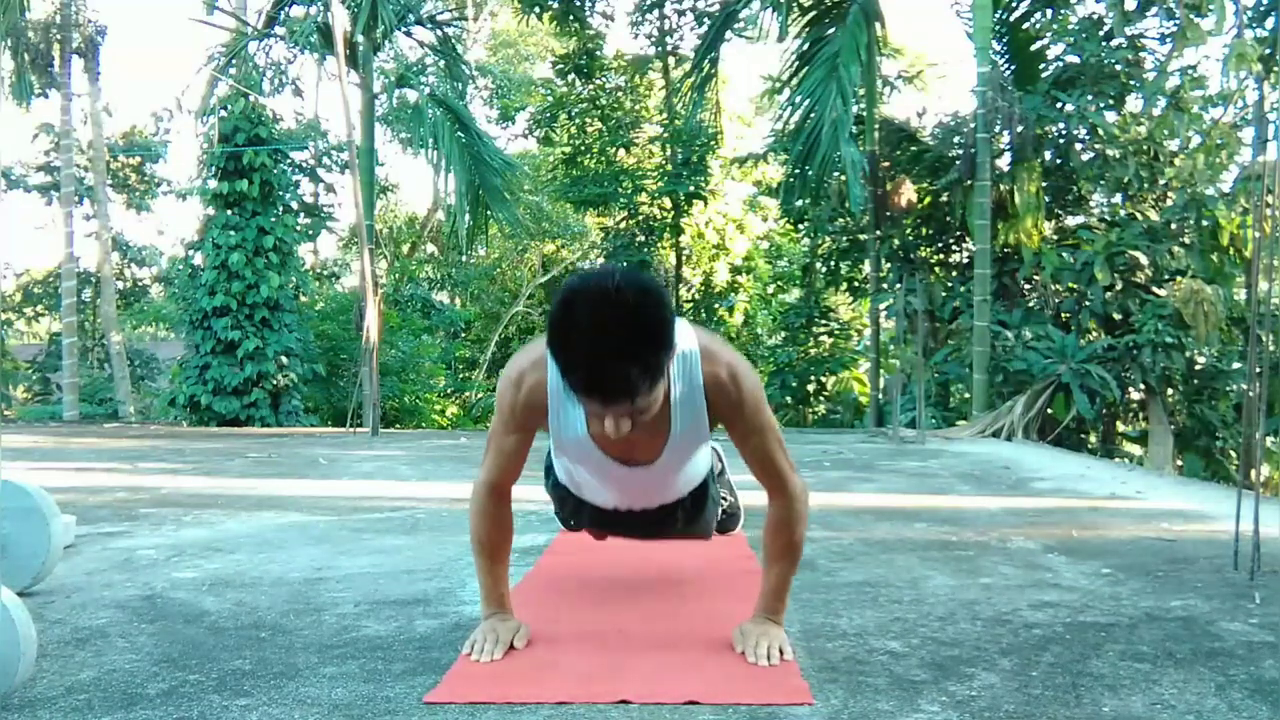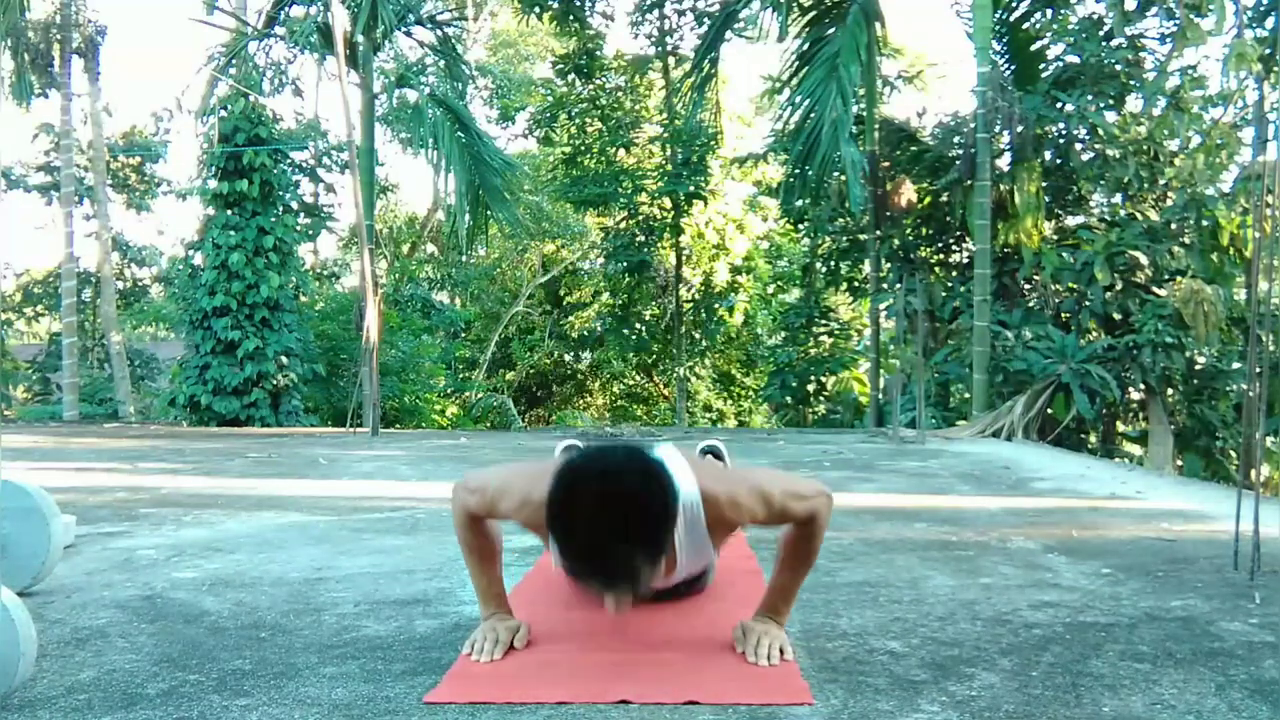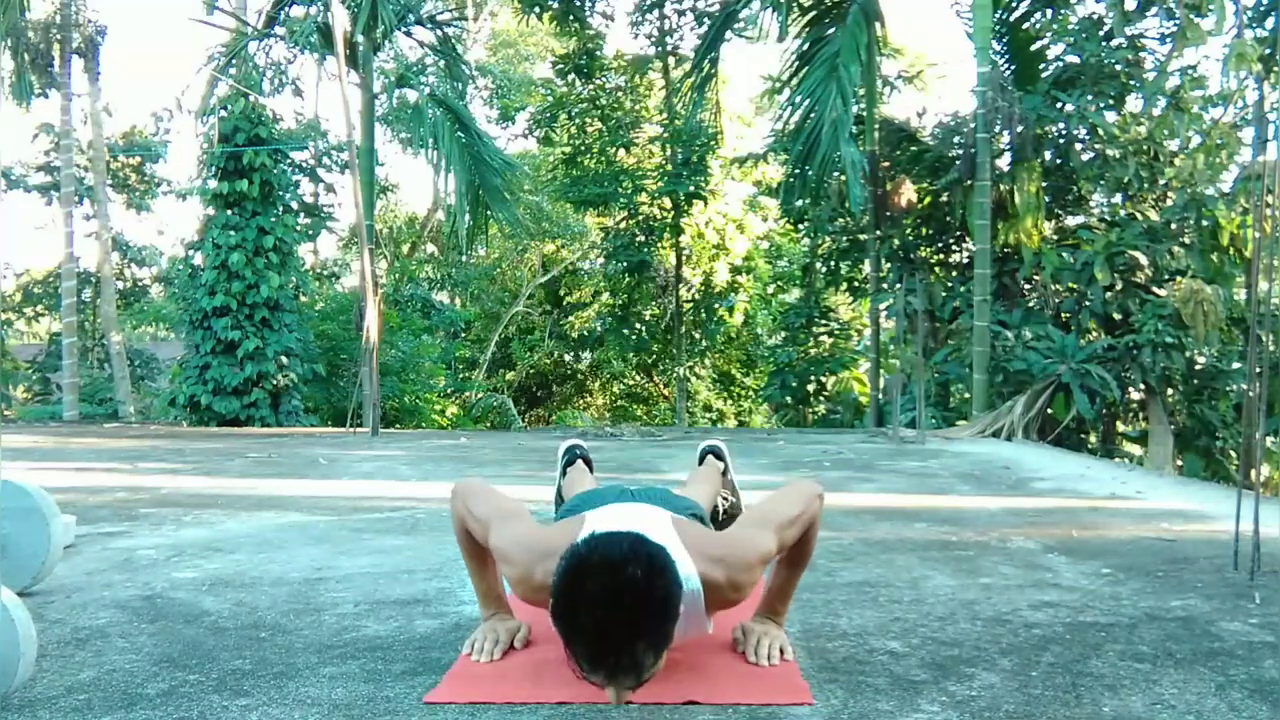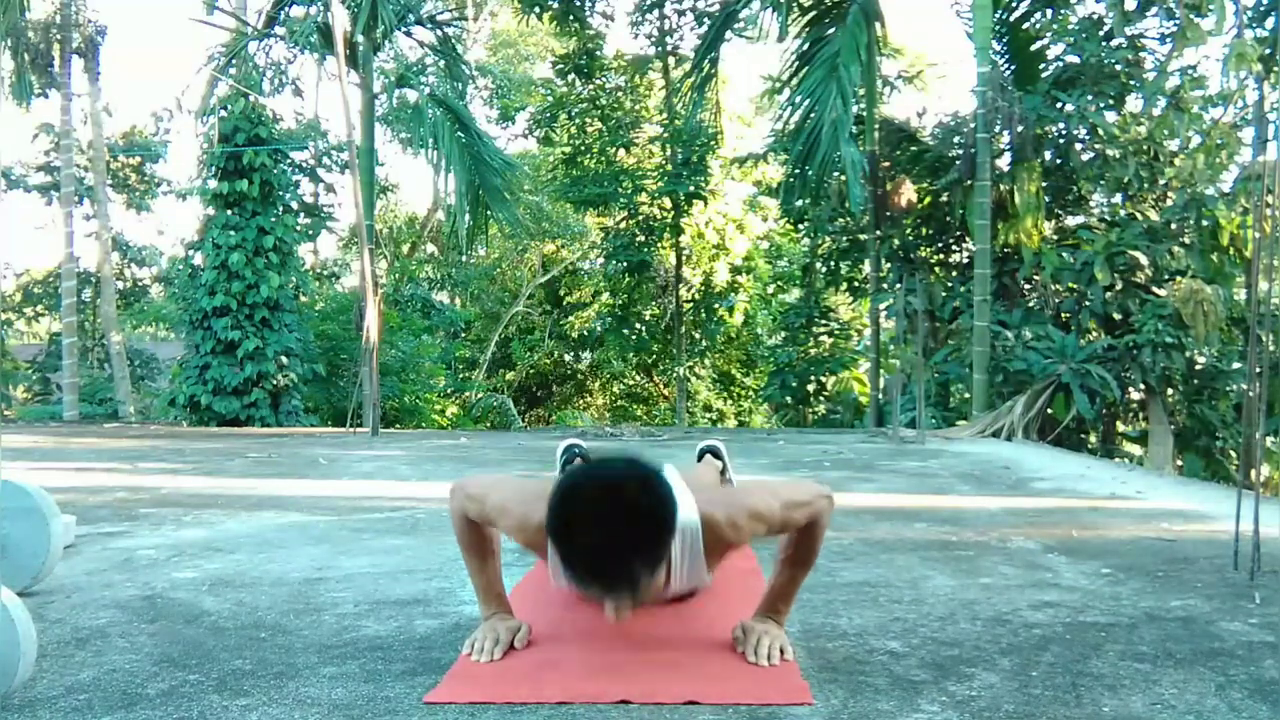
dt=0.3s
person 1, frame 1
left shoulder: (720, 373)
right shoulder: (529, 378)
left elbow: (785, 489)
right elbow: (492, 489)
left wrist: (768, 618)
right wrist: (496, 613)
left hip: (682, 497)
right hip: (583, 496)
left knee: (703, 525)
right knee: (583, 522)
person 1, frame 2
left shoulder: (720, 503)
right shoulder: (530, 497)
left elbow: (819, 501)
right elbow: (465, 497)
left wrist: (771, 617)
right wrist: (495, 613)
person 1, frame 3
left shoulder: (724, 573)
right shoulder: (533, 569)
left elbow: (810, 497)
right elbow: (463, 496)
left wrist: (770, 619)
right wrist: (494, 615)
left hip: (673, 513)
right hip: (588, 513)
left ankle: (712, 464)
right ankle: (574, 465)
person 1, frame 4
left shoulder: (719, 519)
right shoulder: (534, 517)
left elbow: (819, 502)
right elbow: (461, 497)
left wrist: (769, 617)
right wrist: (496, 613)
left ankle: (711, 463)
right ankle: (574, 462)
